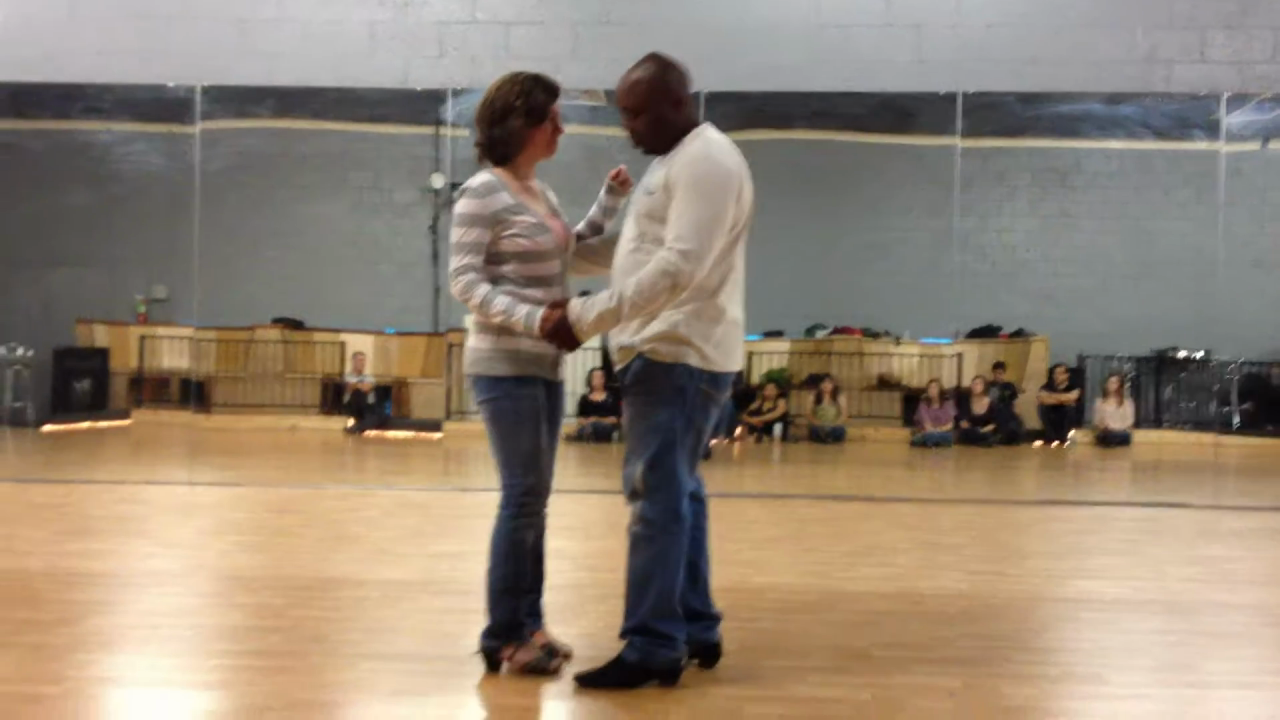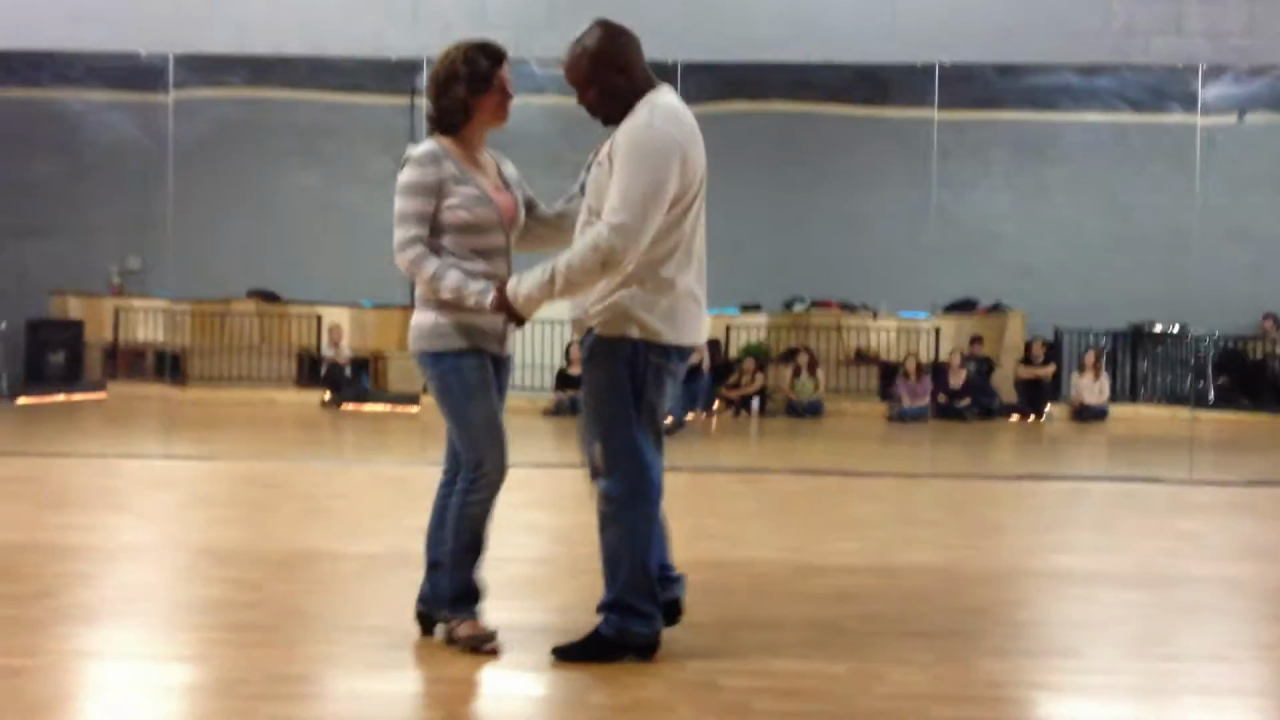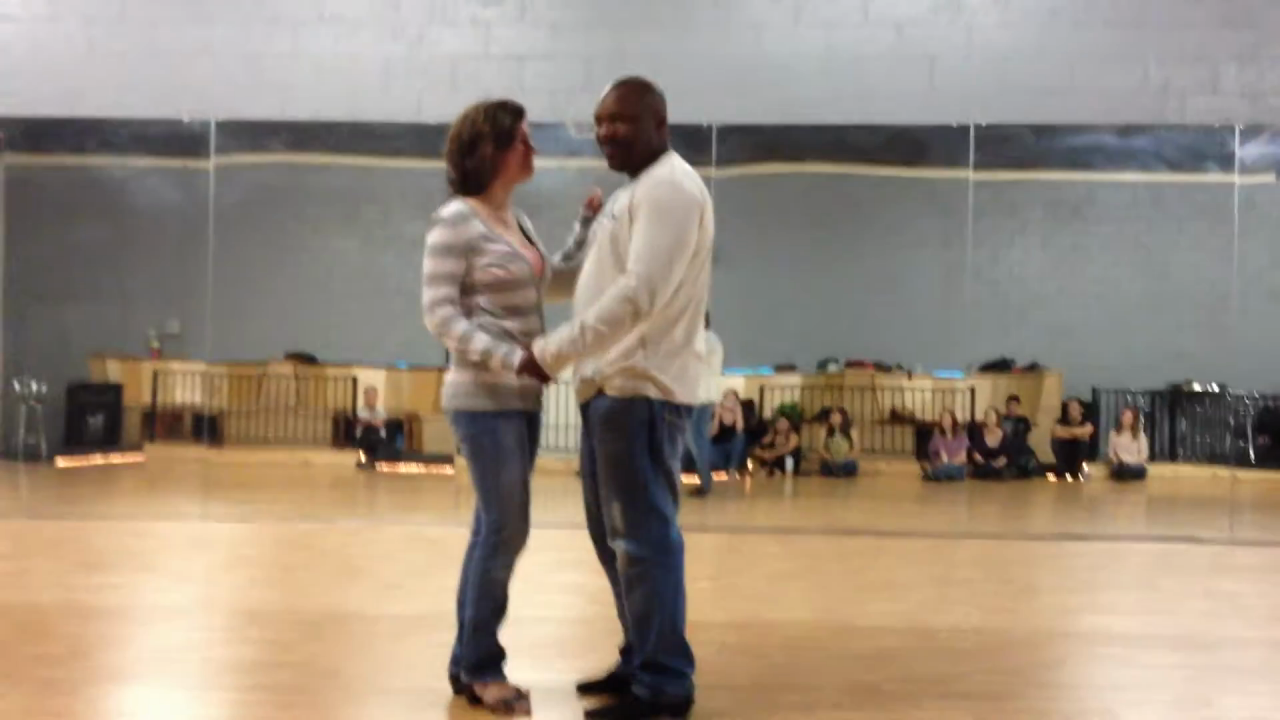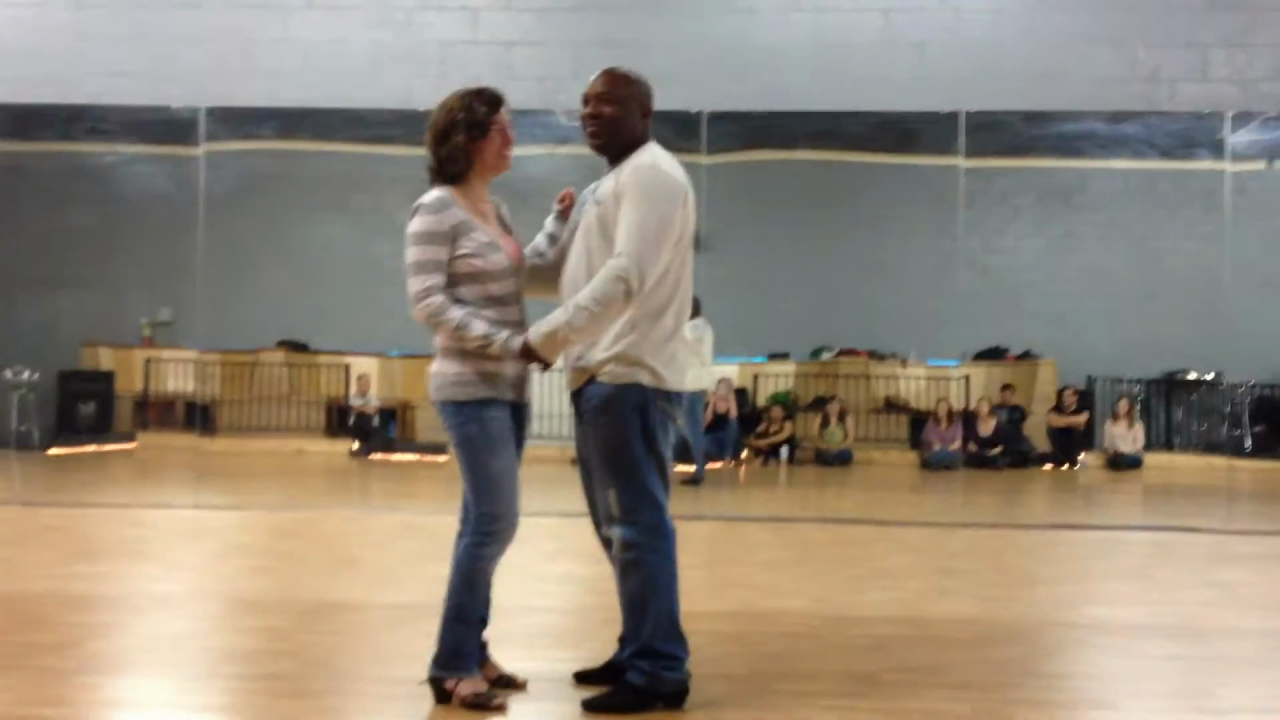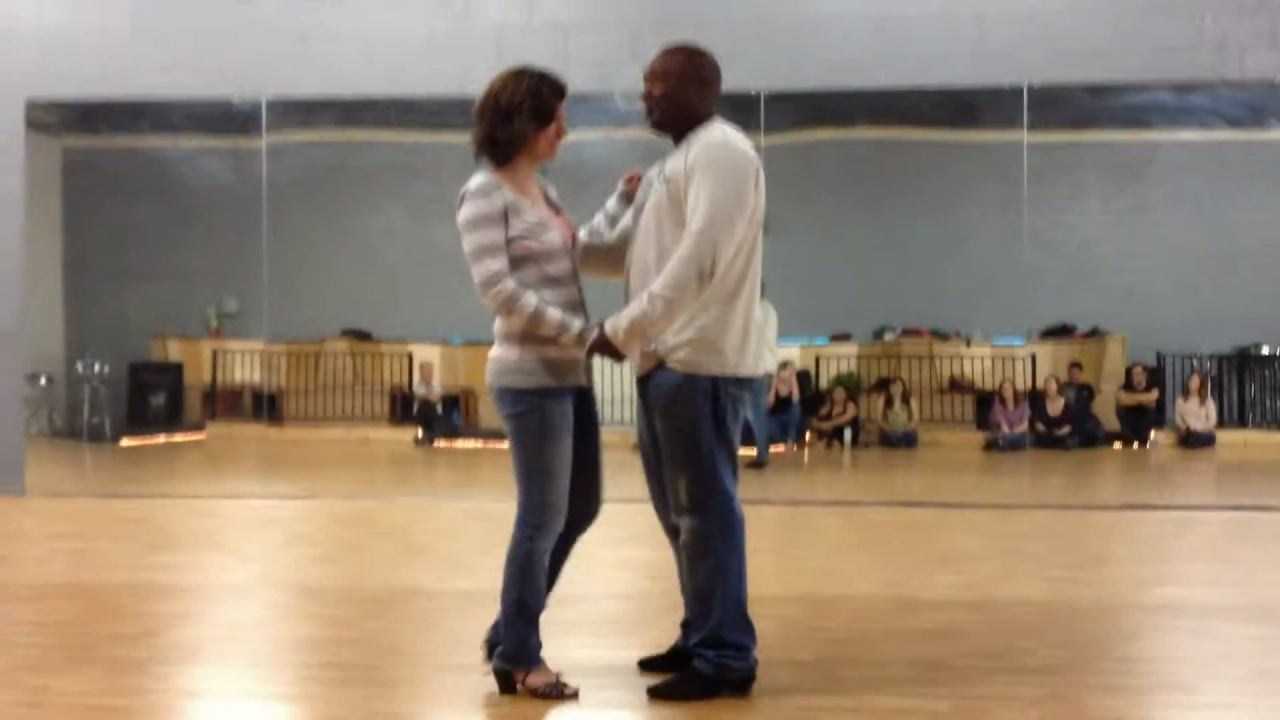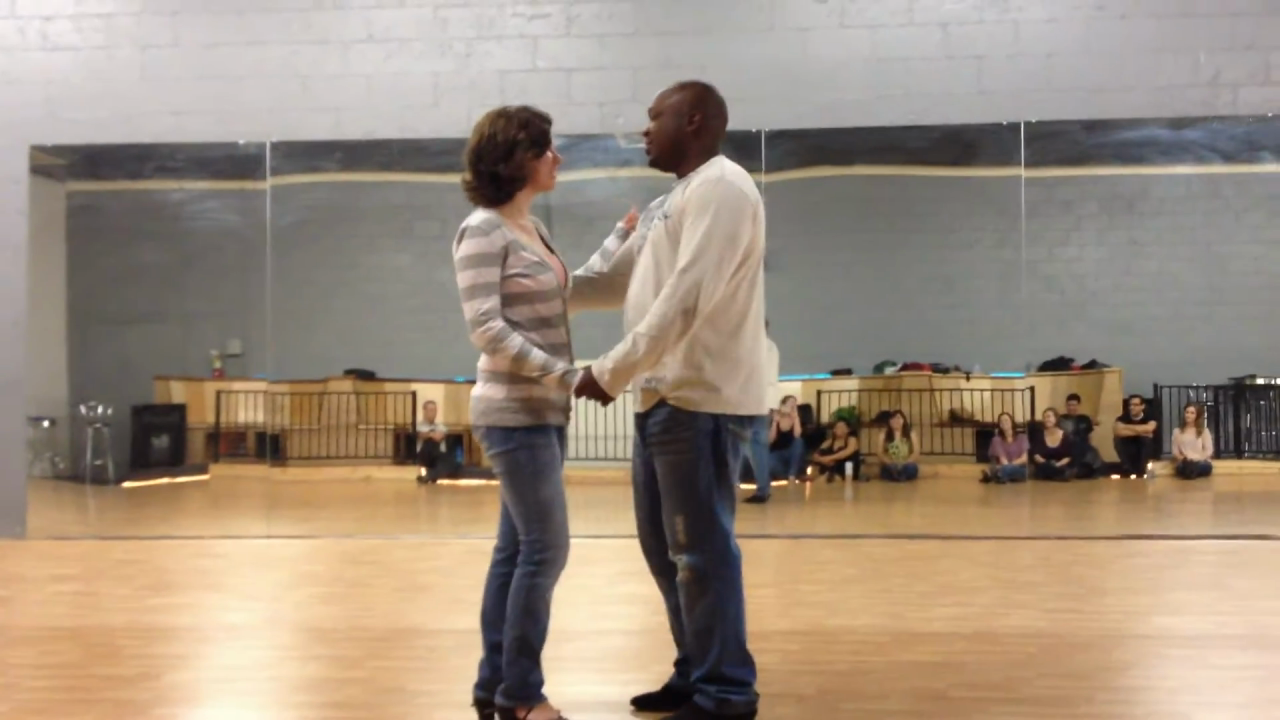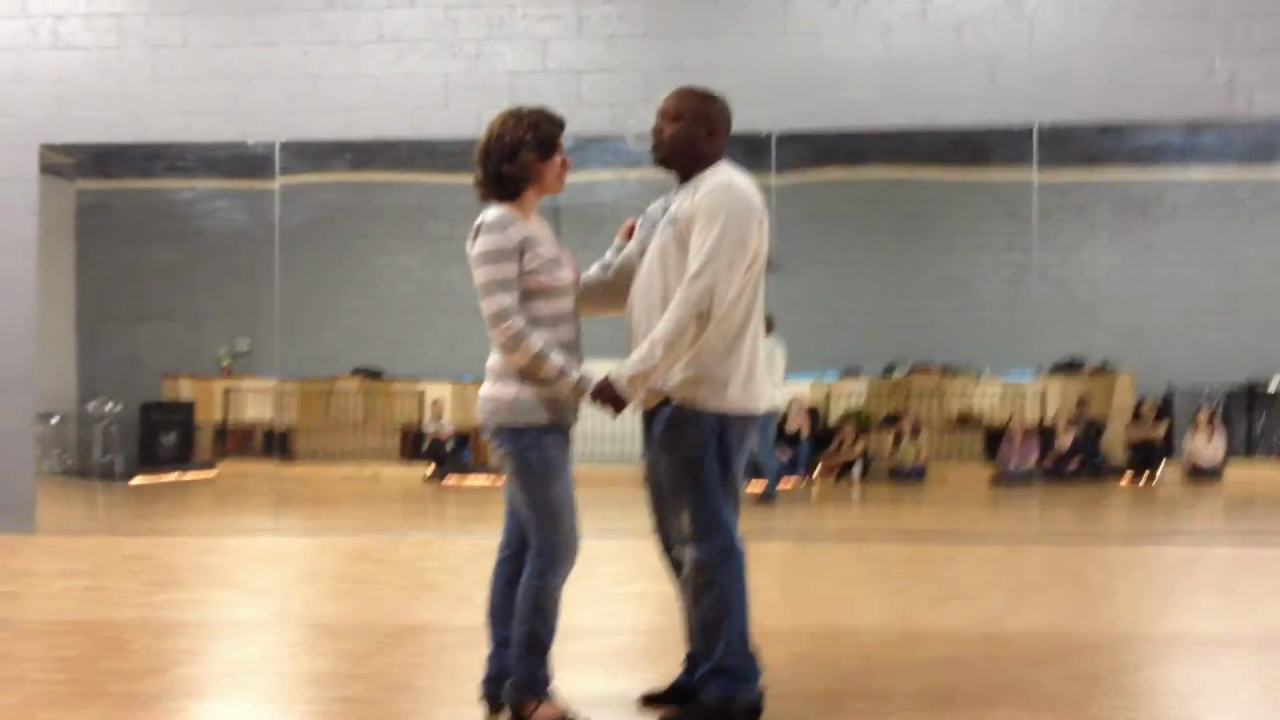
dt=0.7s
person 1, frame 1
left shoulder: (706, 160)
right shoulder: (675, 162)
left elbow: (679, 267)
left wrist: (584, 317)
right wrist: (586, 315)
left hip: (679, 356)
right hip: (665, 351)
left knee: (655, 494)
right knee: (675, 492)
left ankle: (653, 646)
right ankle: (696, 630)
person 1, frame 2
left shoulder: (654, 131)
right shoulder: (649, 122)
left elbow: (616, 242)
left wrist: (526, 292)
right wrist: (537, 289)
left hip: (639, 326)
right hip: (633, 322)
left knee: (623, 473)
right knee: (625, 468)
left ankle: (631, 622)
right ankle: (656, 590)
person 1, frame 3
left shoulder: (671, 188)
right shoulder: (635, 190)
left elbow: (640, 295)
left wrist: (552, 351)
left hip: (642, 391)
right hip: (612, 386)
left knee: (643, 537)
right knee: (616, 536)
right ankle: (642, 662)
person 1, frame 4
left shoulder: (651, 173)
right shoulder: (617, 179)
left elbow: (627, 278)
left wrist: (547, 336)
left hip: (632, 378)
right hip: (604, 373)
left knee: (637, 524)
right knee: (618, 524)
right ankle: (638, 652)
person 1, frame 5
left shoulder: (721, 151)
right shoulder: (676, 160)
left elbow: (699, 259)
right elbow: (632, 252)
left wrist: (624, 329)
left hip: (700, 363)
right hip: (666, 360)
left knee: (704, 510)
right knee: (680, 511)
left ankle: (725, 656)
right ankle: (702, 637)
person 1, frame 6
left shoulder: (721, 188)
right shoulder: (679, 199)
left elbow: (687, 300)
right elbow: (621, 278)
left wrist: (609, 372)
left hip: (702, 400)
right hip: (666, 397)
left knee: (701, 550)
right knee: (666, 544)
person 1, frame 7
left shoulder: (726, 194)
right shoulder: (673, 206)
left elbow: (699, 302)
right elbow: (619, 286)
left wrist: (629, 377)
left hip: (706, 401)
right hip: (671, 398)
left knee: (707, 544)
right knee: (685, 545)
person 2, frame 1
left shoulder: (540, 192)
right shoulder: (483, 193)
left elbow: (573, 256)
right elbow: (464, 280)
left wrist: (609, 201)
right wrist: (530, 319)
left hip: (543, 366)
right hip: (504, 365)
left knee: (533, 497)
right knee: (523, 496)
left ankle: (527, 621)
right ankle: (504, 633)
person 2, frame 2
left shoulder: (499, 165)
right shoulder: (428, 161)
left elbow: (544, 229)
right elbow: (410, 249)
right wrist: (475, 295)
left hip: (487, 337)
right hip: (449, 336)
left knee: (467, 468)
right knee: (483, 464)
left ankle: (437, 598)
right ankle: (453, 601)
person 2, frame 3
left shoulder: (519, 222)
right shoulder: (456, 221)
left elbow: (554, 283)
right elbow: (440, 313)
left wrist: (587, 225)
right wrist: (507, 359)
left hip: (521, 399)
right hip: (484, 399)
left knee: (496, 532)
right knee: (504, 532)
left ankle: (469, 662)
right ankle: (481, 669)
person 2, frame 4
left shoulder: (494, 208)
right shoulder: (436, 209)
left elbow: (520, 277)
right elbow: (426, 302)
left wrist: (560, 222)
right wrist: (511, 343)
left hip: (506, 387)
right hip: (470, 389)
left knee: (484, 523)
right knee: (494, 521)
left ankle: (471, 651)
right ankle: (452, 664)
person 2, frame 5
left shoulder: (542, 189)
right shoulder: (485, 193)
left elbow: (575, 256)
right elbow: (498, 289)
left wrist: (622, 201)
right wrist: (583, 332)
left hip: (568, 374)
right hip: (530, 374)
left knee: (580, 506)
right knee: (543, 516)
left ankle: (512, 630)
right ankle: (517, 657)
person 2, frame 6
left shoulder: (527, 228)
right shoulder: (483, 231)
left elbow: (570, 299)
right elbow: (487, 331)
left wrist: (621, 241)
right wrist: (565, 374)
left hip: (539, 413)
right hip: (514, 414)
left knee: (518, 550)
right knee: (547, 550)
person 2, frame 7
left shoulder: (535, 226)
right shoulder: (497, 226)
left elbow: (571, 304)
right elbow: (507, 327)
right wrist: (580, 381)
left hip: (543, 410)
right hip: (524, 409)
left knee: (523, 547)
right knee: (554, 546)
